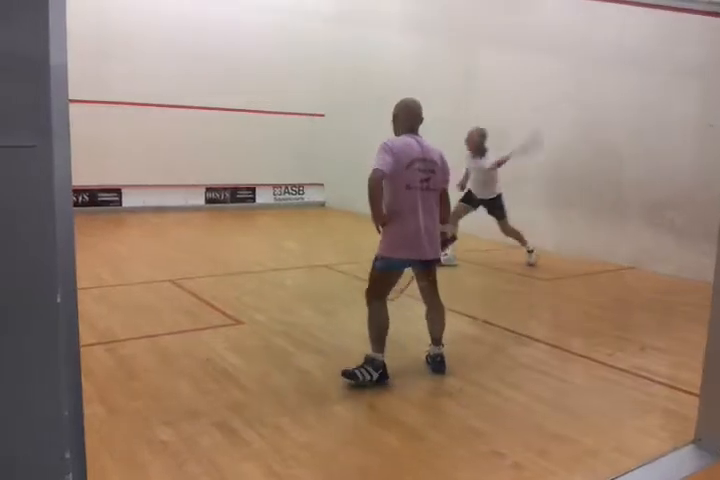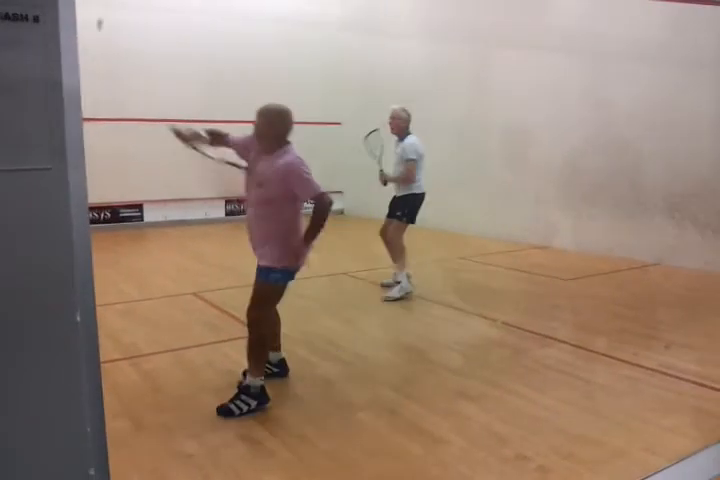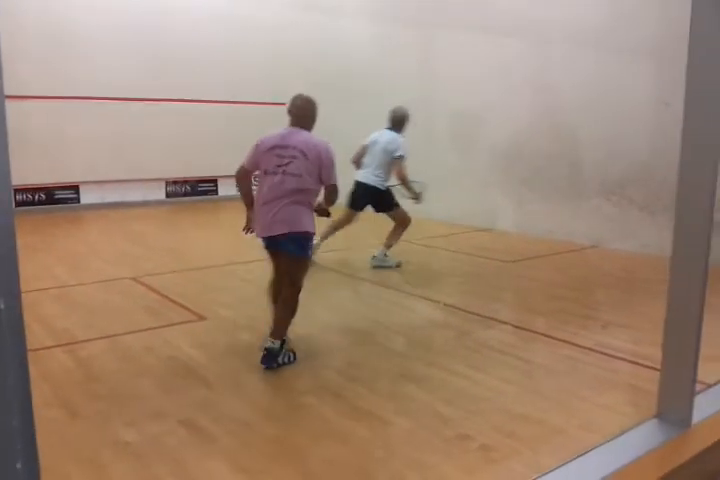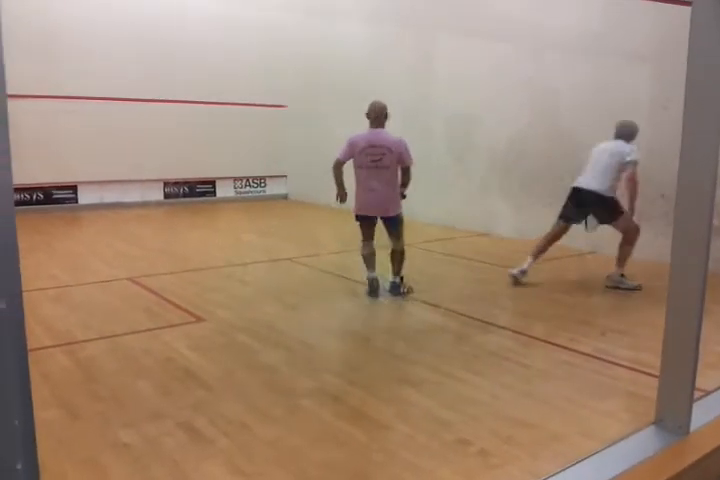
dt=1s
person 1, frame 1
left shoulder: (392, 147)
right shoulder: (437, 155)
left elbow: (375, 180)
right elbow: (443, 199)
left wrist: (377, 214)
right wrist: (442, 232)
left hip: (398, 240)
right hip: (428, 240)
left knee: (376, 297)
right knee: (431, 296)
left ankle: (376, 364)
right ankle: (437, 354)
person 1, frame 2
left shoulder: (290, 166)
right shoulder: (256, 147)
left elbow: (323, 202)
right elbow: (225, 139)
left wrist: (304, 244)
right wrist: (210, 136)
left hip: (280, 254)
right hip: (267, 250)
left knee: (257, 313)
right knee: (265, 308)
left ankle: (254, 389)
right ankle: (275, 361)
person 1, frame 3
left shoulder: (266, 142)
right shoulder: (320, 148)
left elbow: (242, 175)
right elbow: (332, 192)
left wrist: (251, 210)
right wrist: (323, 205)
left hip: (266, 221)
right hip: (298, 223)
left knee: (280, 276)
right knee: (293, 287)
left ankle: (275, 333)
right ankle: (274, 347)
person 1, frame 4
left shoulder: (355, 141)
right shoulder: (398, 142)
left elbow: (337, 165)
right elbow: (406, 172)
left wrist: (340, 189)
right wrist: (402, 190)
left hip: (364, 202)
right hip: (390, 202)
left knee: (367, 241)
right knee: (397, 242)
left ankle: (372, 278)
right ankle: (396, 282)
person 2, frame 1
left shoulder: (488, 161)
right shoulder: (471, 154)
right wrist: (464, 180)
left hip: (492, 196)
right hip: (474, 192)
left knee: (506, 229)
right knee: (453, 216)
left ankle: (530, 250)
right ankle: (449, 254)
person 2, frame 2
left shoulder: (409, 144)
right shoulder: (403, 142)
left elbow: (409, 177)
left wrist: (388, 178)
left hip: (411, 195)
right hip: (403, 194)
left knee: (394, 235)
right knee: (385, 233)
left ankle: (403, 284)
right ankle: (400, 276)
person 2, frame 3
left shoulder: (375, 136)
right shoulder: (398, 141)
left elbow: (356, 159)
right elbow: (400, 174)
right wrist: (412, 192)
left hip: (360, 183)
right hip: (377, 188)
left knee: (345, 220)
right knee: (404, 221)
left ankle: (315, 245)
right ankle: (381, 256)
person 2, frame 4
left shoulder: (600, 147)
right shoulder: (630, 150)
right elbow: (631, 178)
right wrist: (630, 209)
left hip: (579, 190)
right hip: (600, 195)
left knee: (554, 234)
right knee: (632, 230)
left ankle: (524, 268)
right ankle: (616, 276)
